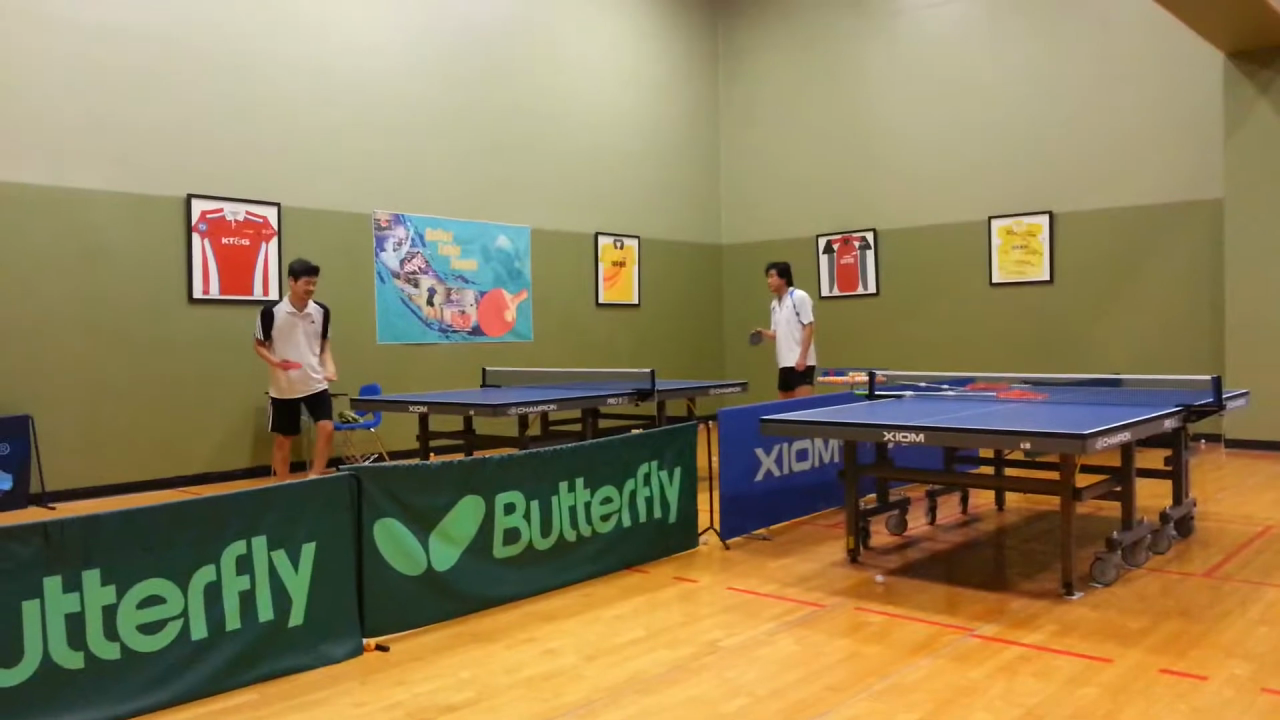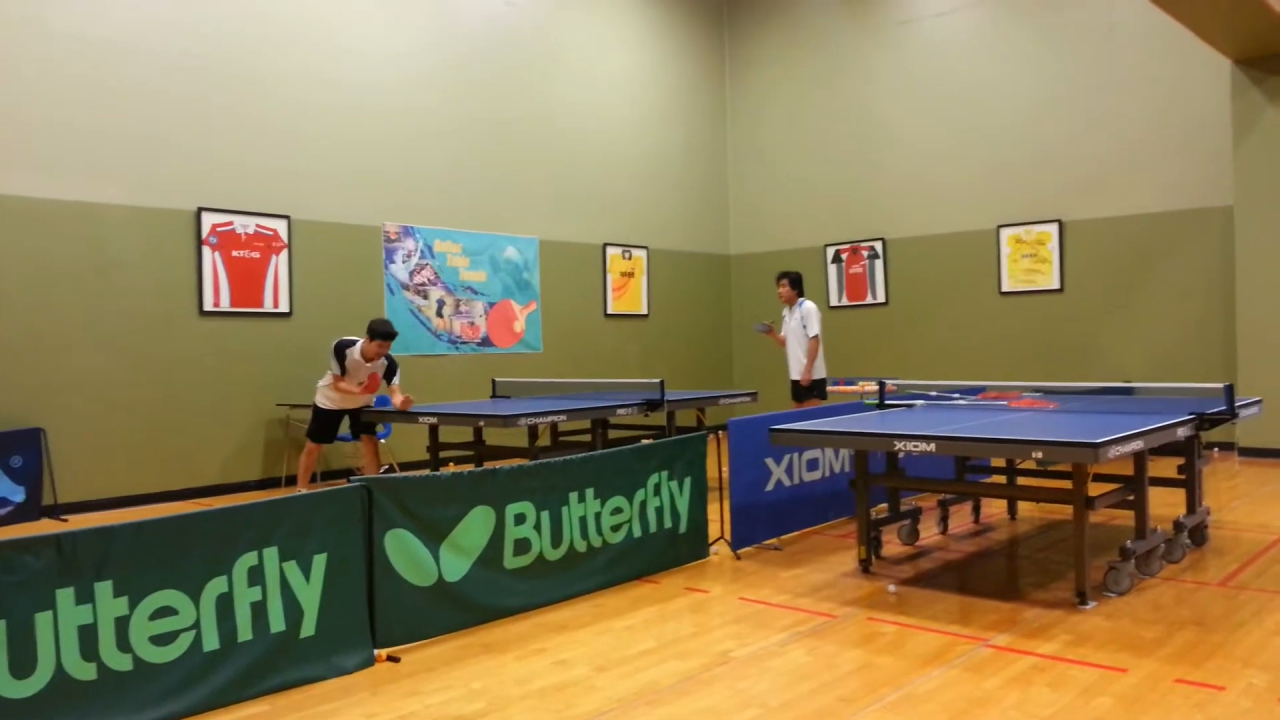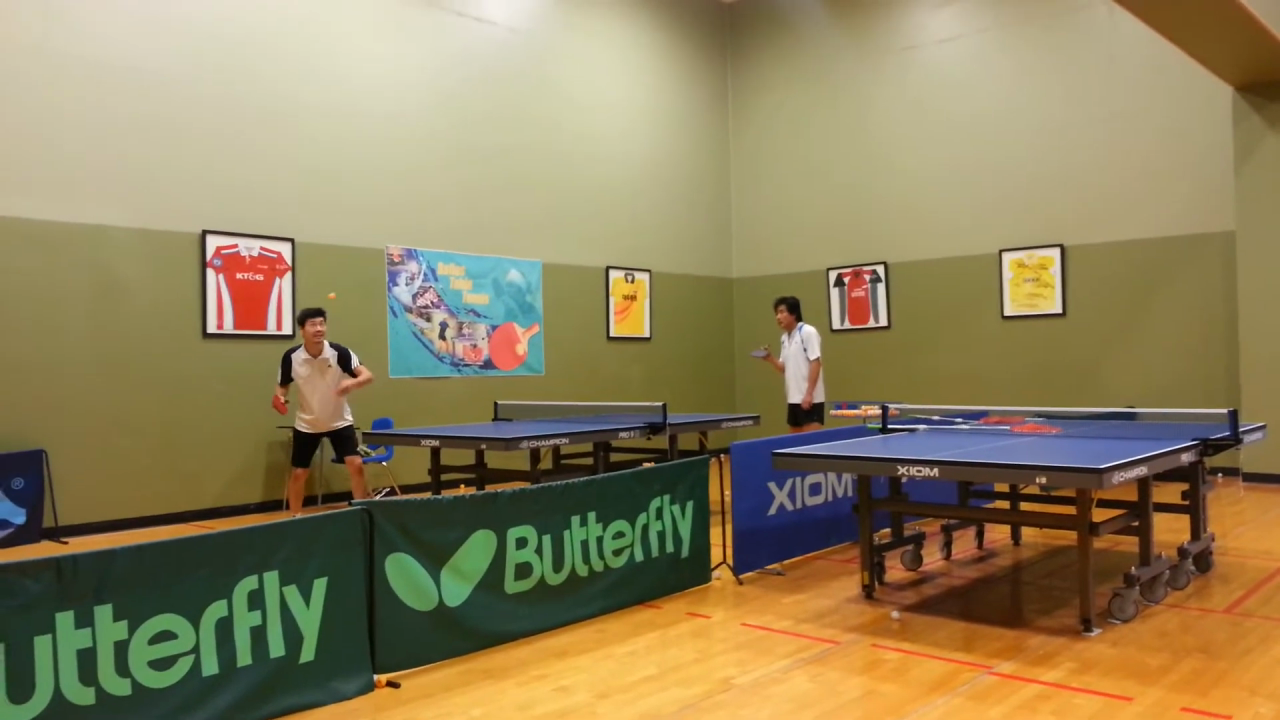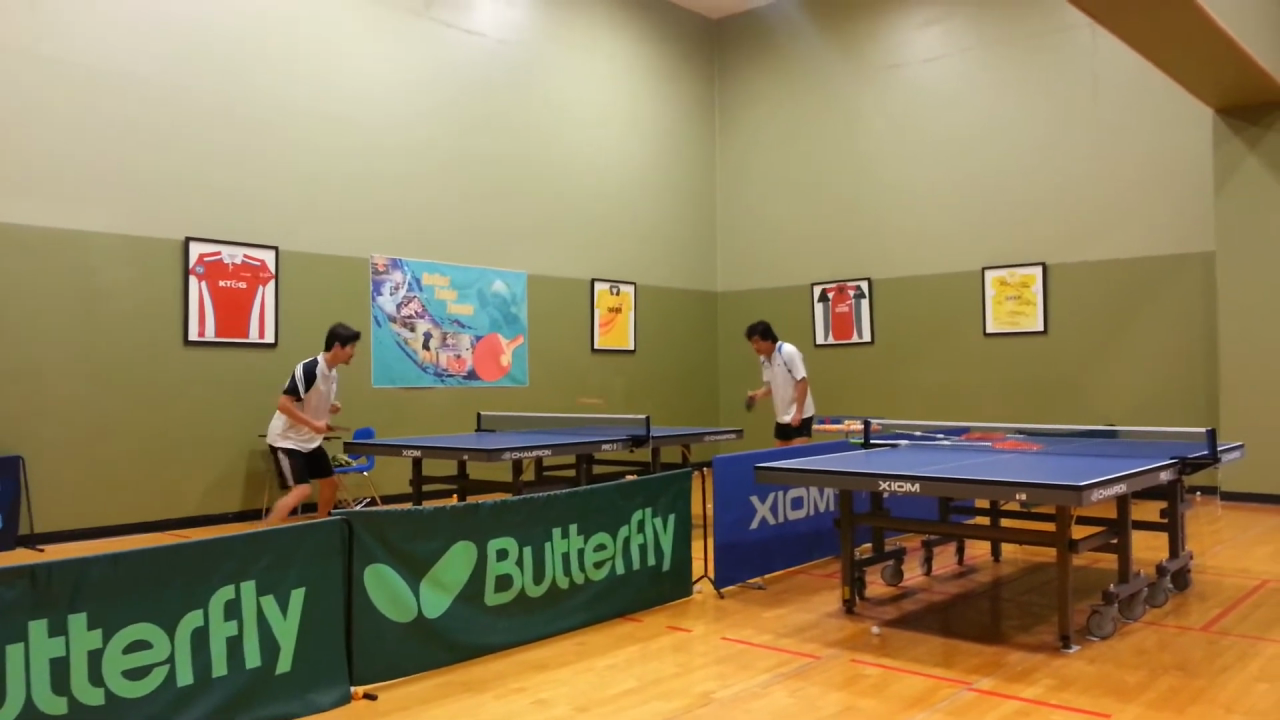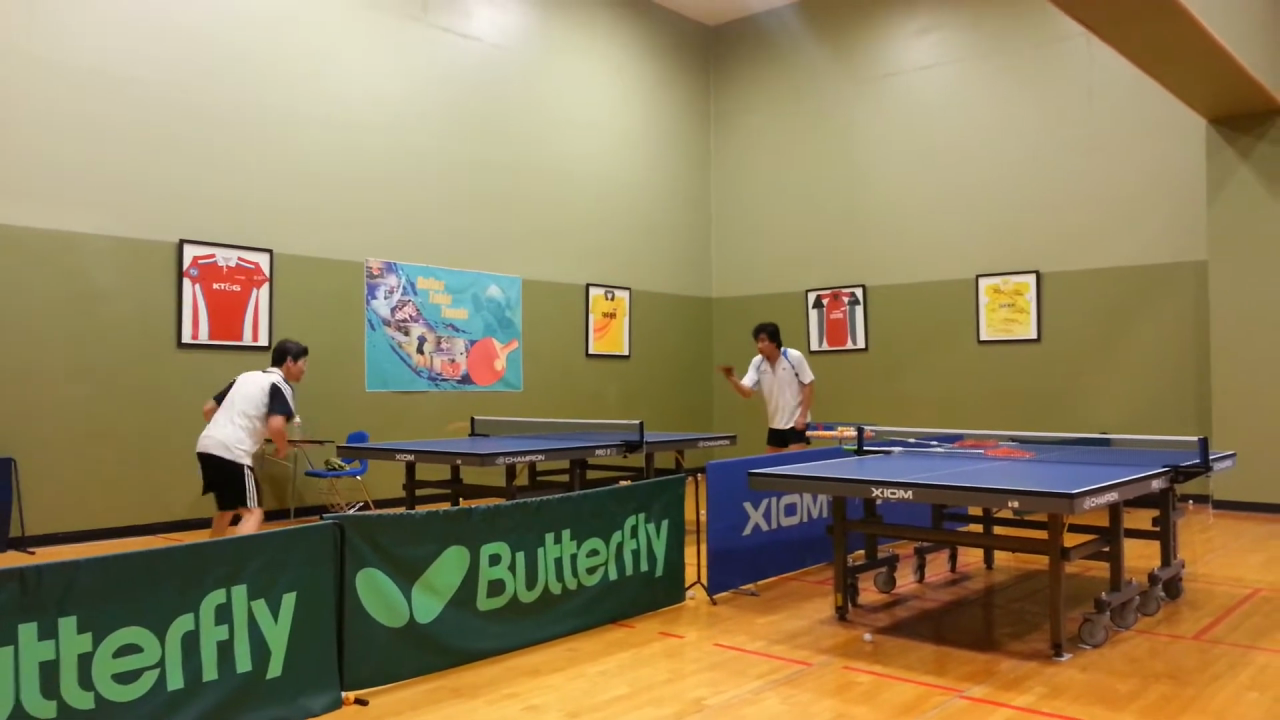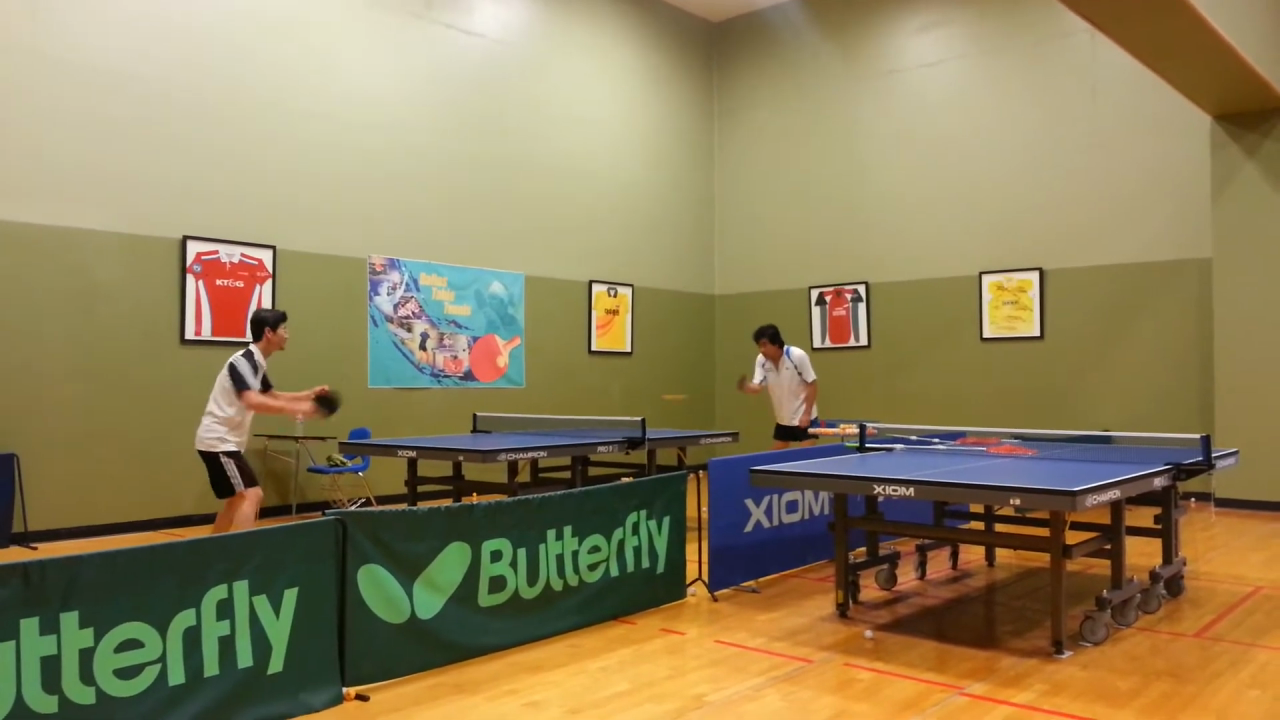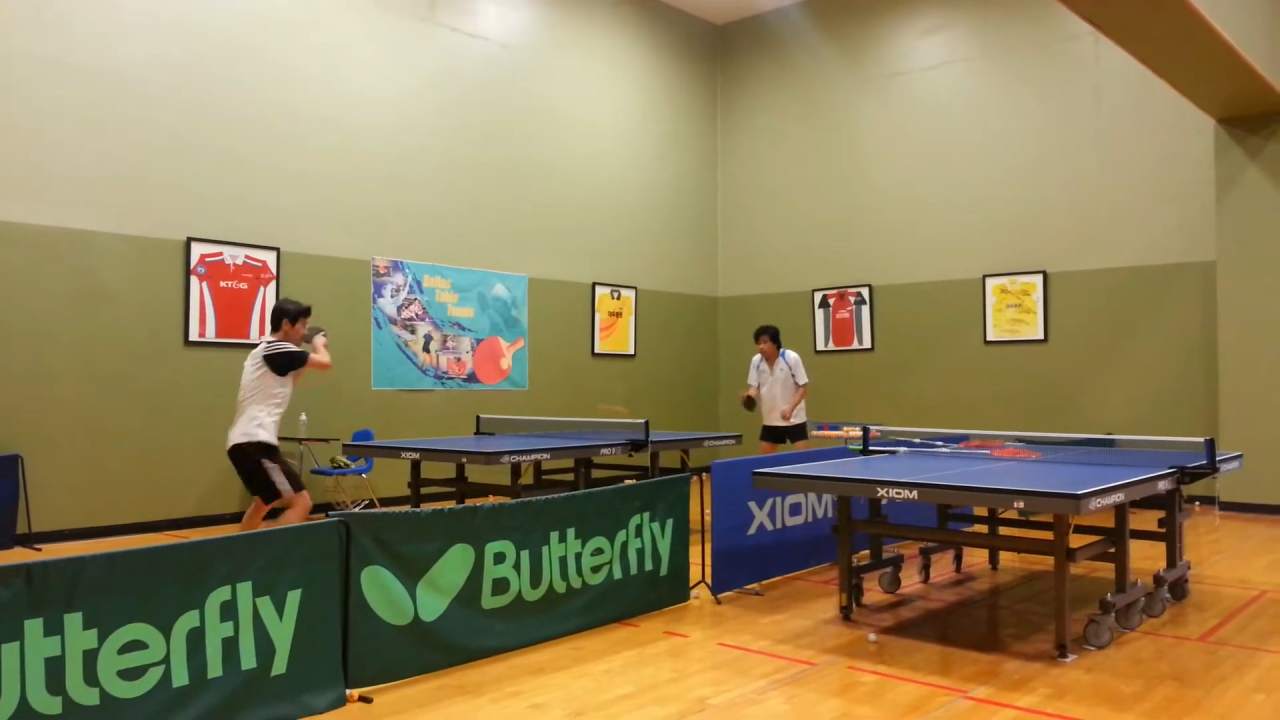
dt=0.7s
person 1, frame 1
left shoulder: (321, 311)
right shoulder: (271, 312)
right elbow: (260, 345)
left wrist: (329, 367)
right wrist: (274, 360)
left hip: (316, 384)
right hip: (283, 387)
left knee: (326, 429)
right knee: (283, 440)
left ankle: (315, 479)
person 1, frame 2
left shoulder: (389, 363)
right shoulder: (342, 347)
left elbow: (394, 392)
right elbow: (337, 383)
left wrist: (401, 403)
right wrist: (359, 390)
left hip: (362, 404)
right hip: (330, 400)
left knee: (370, 444)
right knee: (312, 447)
right ankle: (300, 492)
person 1, frame 3
left shoulder: (339, 353)
right shoulder: (291, 357)
left elbow: (367, 376)
right elbow: (283, 385)
left wrist: (352, 383)
right wrist: (281, 397)
left hip: (339, 421)
right hip: (306, 424)
left knee: (355, 464)
right knee: (299, 473)
right ankle: (295, 517)
person 1, frame 4
left shoulder: (331, 372)
right shoulder: (309, 369)
right elbow: (283, 404)
left wrist: (330, 408)
right wrist: (313, 424)
left hip: (310, 441)
right hip: (287, 440)
left knee: (330, 484)
right knee: (302, 490)
person 1, frame 5
left shoulder: (245, 377)
right shoulder: (281, 387)
left elbow: (208, 410)
right elbow: (276, 427)
right wrist: (281, 447)
left hip: (207, 447)
right hip: (231, 453)
left knee: (229, 505)
right knee: (253, 512)
person 1, frame 6
left shoulder: (257, 363)
right shoulder: (243, 361)
left elbow: (271, 397)
right elbow: (251, 401)
left wrist: (310, 395)
right wrist: (295, 409)
left hip: (224, 441)
right hip: (217, 441)
left knee: (236, 499)
right knee: (251, 495)
person 1, frame 7
left shoulder: (265, 352)
right shoulder: (275, 349)
right elbow: (323, 362)
right wrist: (319, 344)
left hip: (241, 442)
right hip: (254, 441)
left knee: (264, 501)
right knee: (300, 503)
